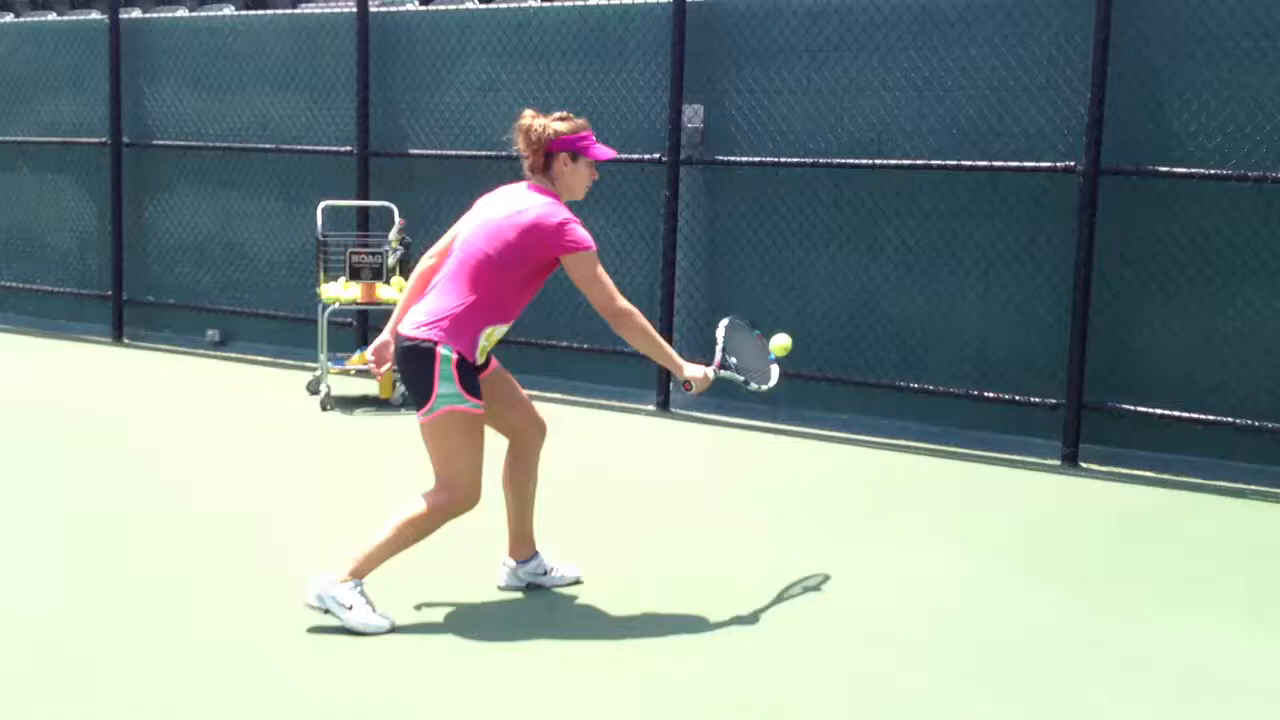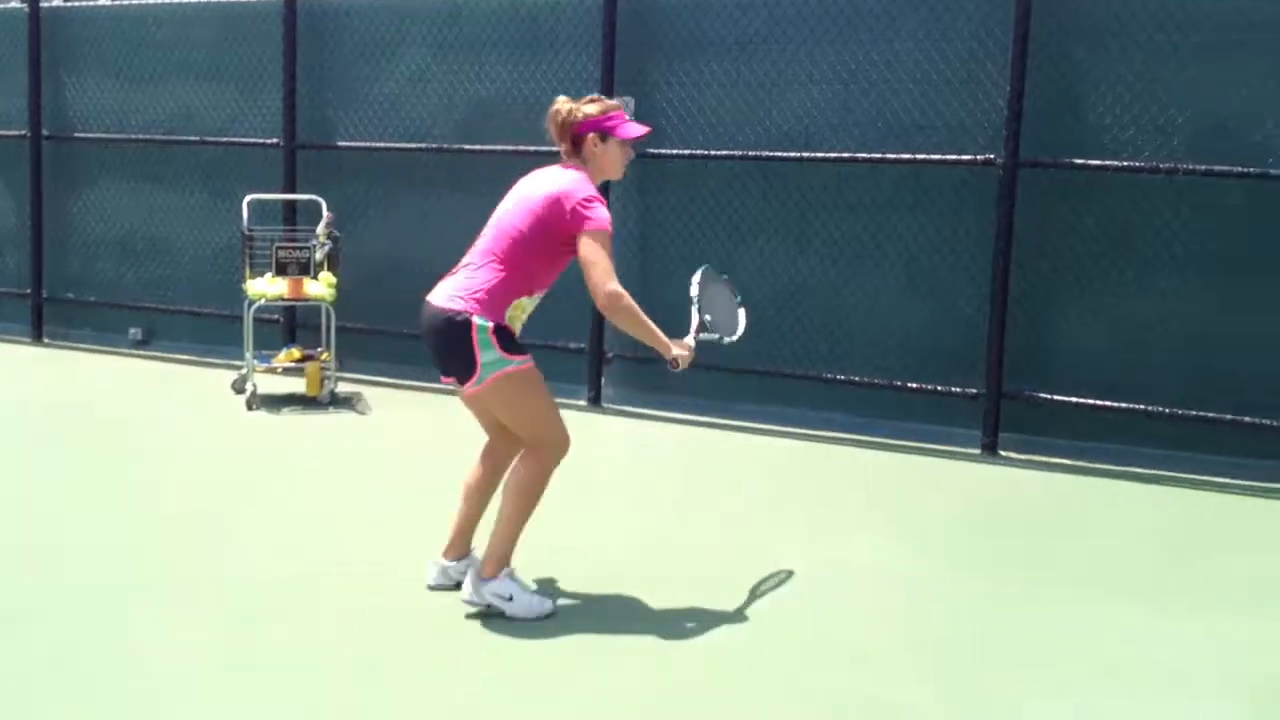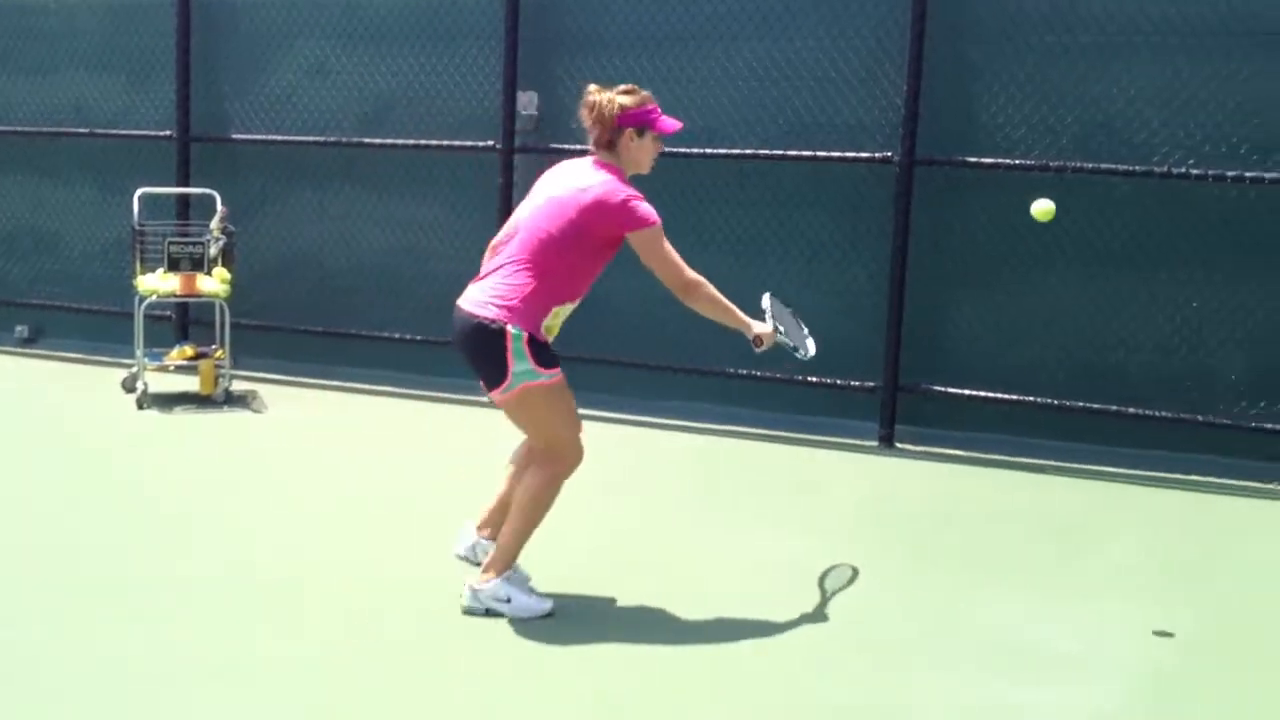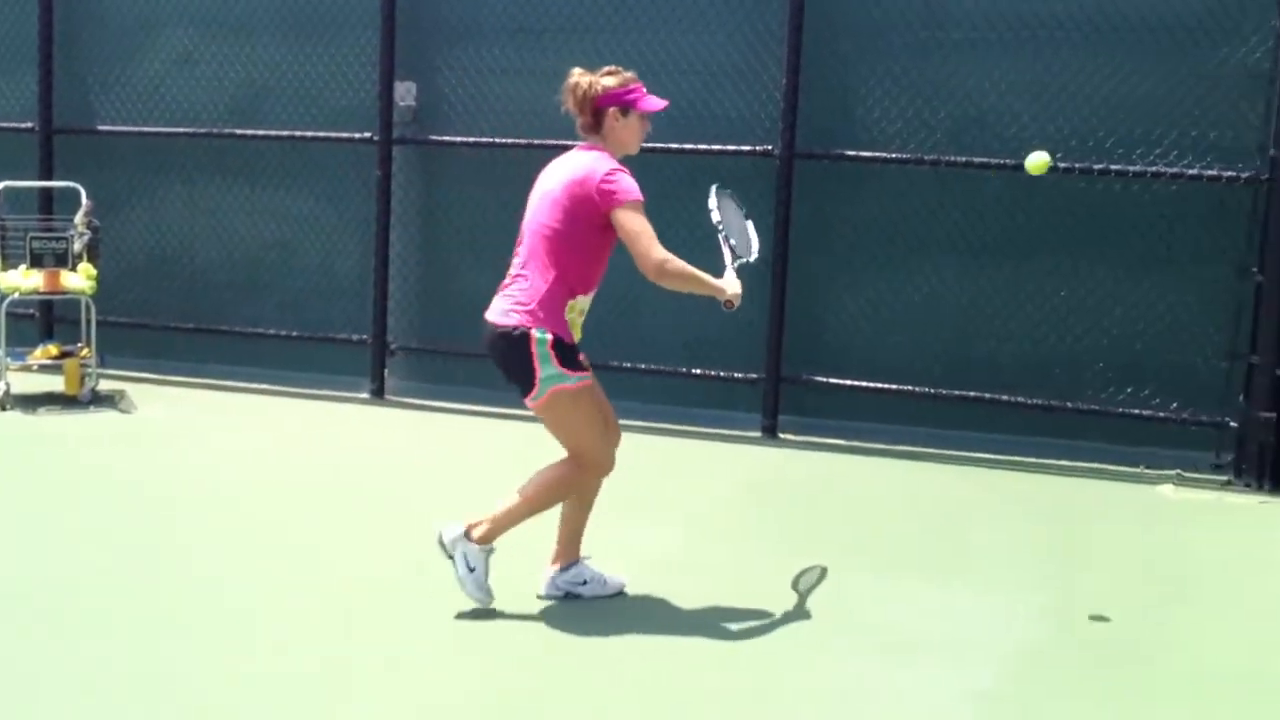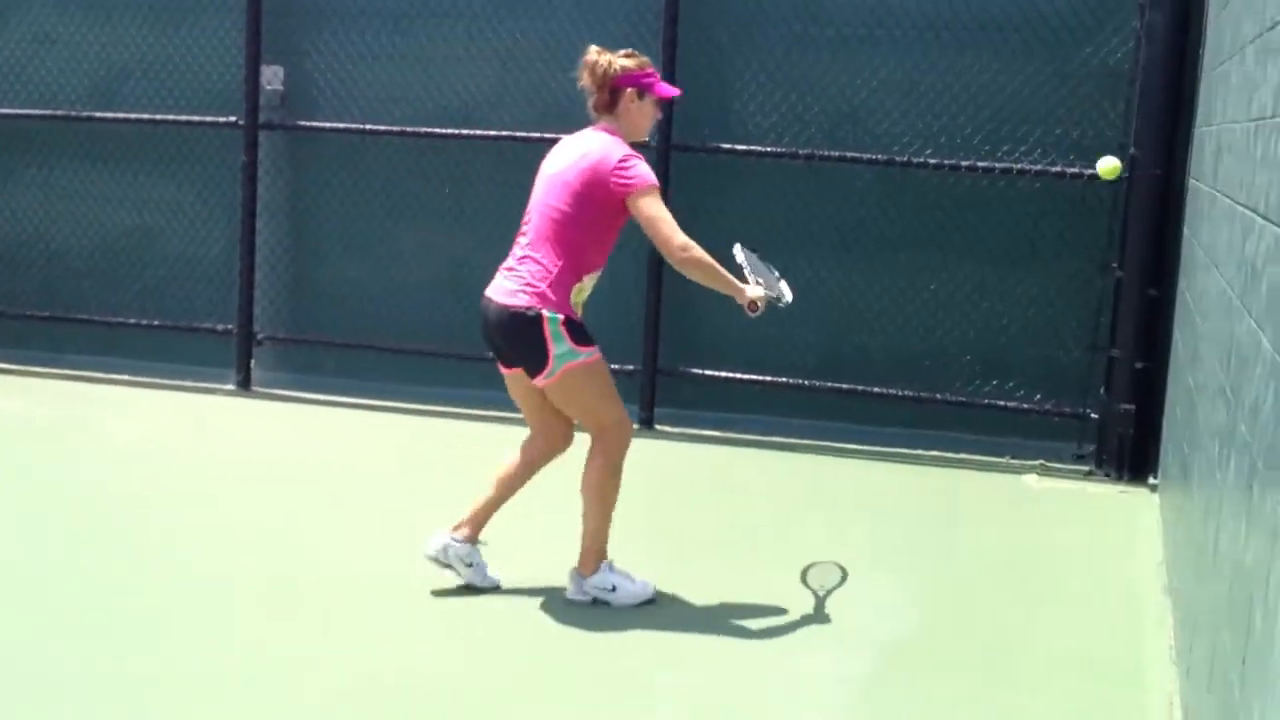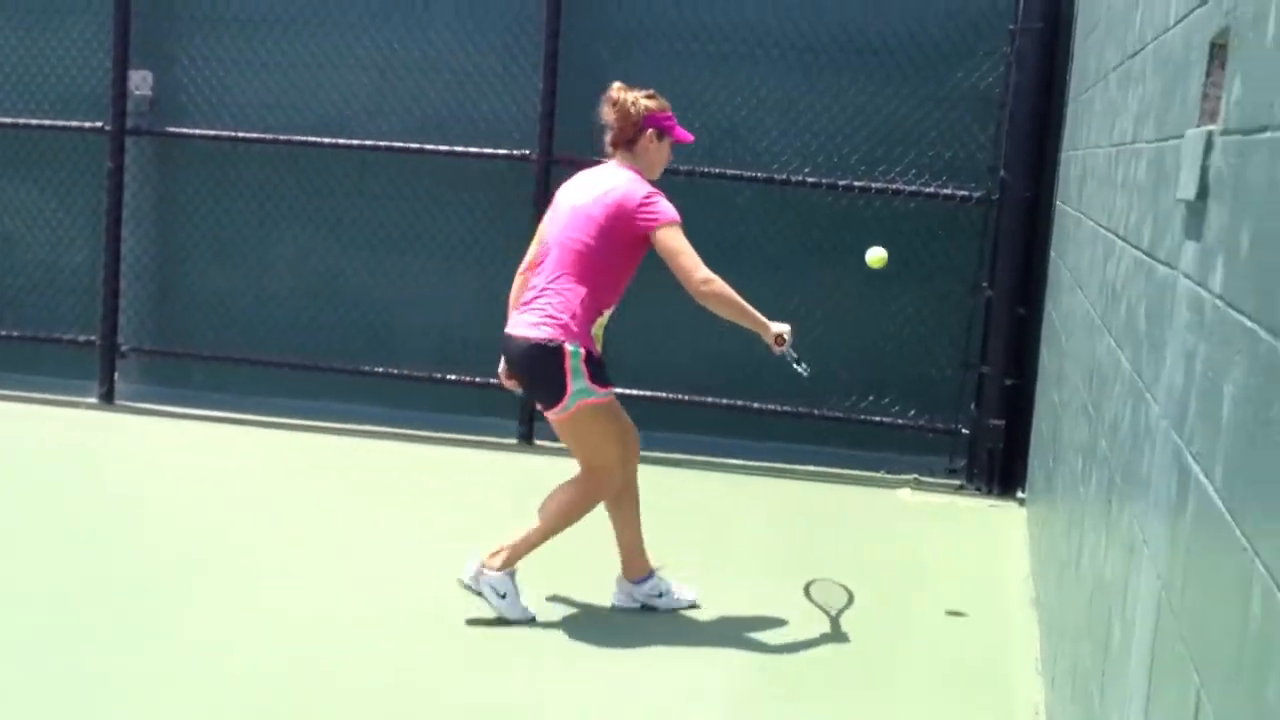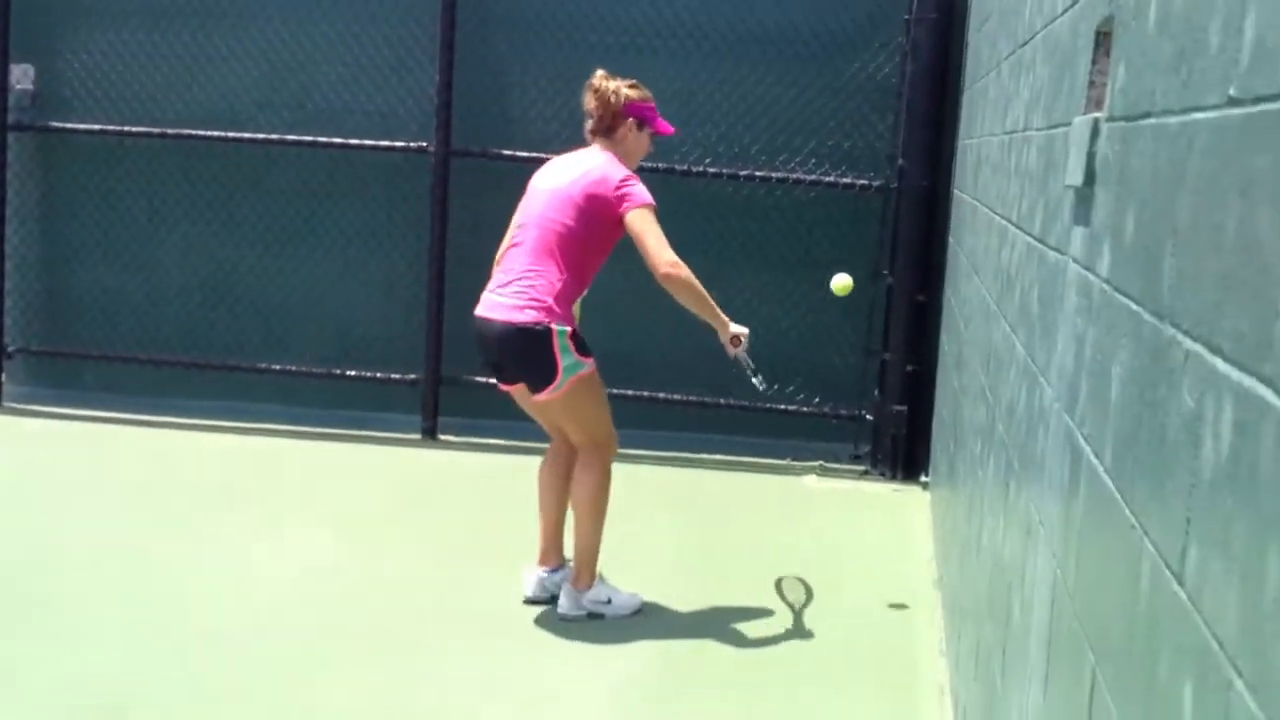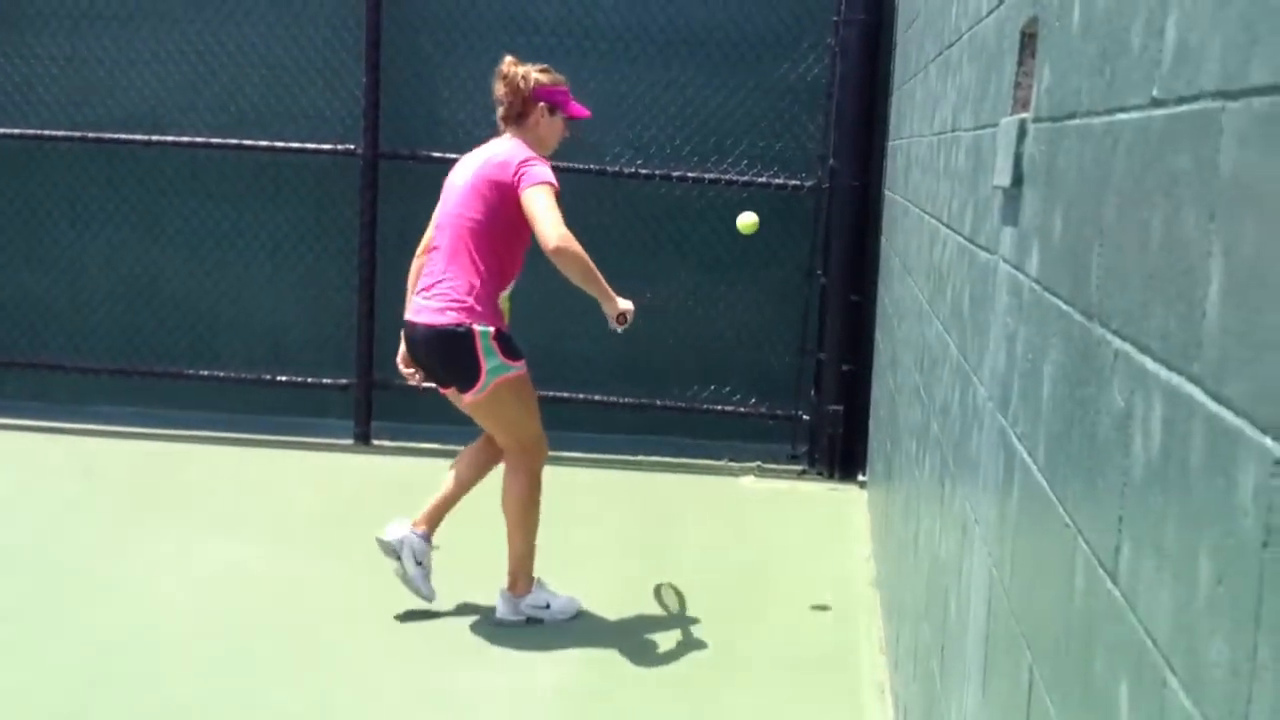
dt=0.4s
person 1, frame 1
left shoulder: (501, 198)
right shoulder: (558, 223)
left elbow: (428, 264)
right elbow: (620, 313)
left wrist: (392, 333)
right wrist: (682, 367)
left hip: (436, 344)
right hip: (440, 353)
left knee: (528, 431)
right knee: (459, 493)
left ankle: (523, 560)
right ankle: (343, 582)
person 1, frame 2
left shoulder: (545, 179)
right shoulder: (584, 199)
right elbow: (610, 297)
right wrist: (669, 346)
left hip: (449, 314)
right hip: (470, 326)
left knee: (510, 440)
right knee: (549, 441)
left ankle: (454, 559)
right ankle: (490, 573)
person 1, frame 3
left shoulder: (564, 172)
right shoulder: (621, 200)
left elbow: (499, 245)
right elbow: (685, 284)
right wrist: (750, 326)
left hip: (480, 317)
right hip: (504, 333)
left knee: (554, 436)
right knee: (560, 453)
left ankle: (485, 532)
right ankle: (491, 578)
person 1, frame 4
left shoulder: (562, 167)
right shoulder: (609, 179)
right elbow: (655, 264)
right wrist: (718, 286)
left hip: (517, 329)
right hip: (535, 340)
left knee: (602, 436)
right knee: (592, 457)
left ankle: (565, 568)
right ankle: (474, 535)
person 1, frame 5
left shoulder: (571, 146)
right shoulder: (622, 161)
right elbow: (679, 250)
right wrist: (740, 288)
left hip: (505, 307)
right hip: (537, 319)
left knee: (553, 434)
right knee: (613, 430)
left ankle: (459, 538)
right ankle: (591, 571)
person 1, frame 6
left shoulder: (577, 183)
right shoulder: (643, 199)
left elbow: (527, 270)
right elbow: (701, 283)
left wrist: (512, 347)
right wrist: (763, 326)
left hip: (526, 341)
right hip: (560, 351)
left knee: (618, 453)
right knee: (602, 474)
left ankle: (638, 580)
right ankle: (496, 566)
person 1, frame 7
left shoulder: (554, 168)
right shoulder: (620, 182)
right elbow: (668, 269)
right wrist: (722, 324)
left hip: (491, 323)
right hip: (538, 332)
left knee: (567, 438)
right knee: (597, 446)
left ankle: (548, 566)
right ankle: (583, 588)
person 1, frame 8
left shoulder: (473, 162)
right shoulder: (526, 164)
left elbow: (424, 256)
right elbow: (557, 243)
left wrist: (409, 340)
right wrist: (609, 299)
left hip: (425, 326)
right hip: (467, 332)
left knee: (501, 440)
right knee: (528, 451)
left ankle: (414, 532)
right ankle: (522, 592)
